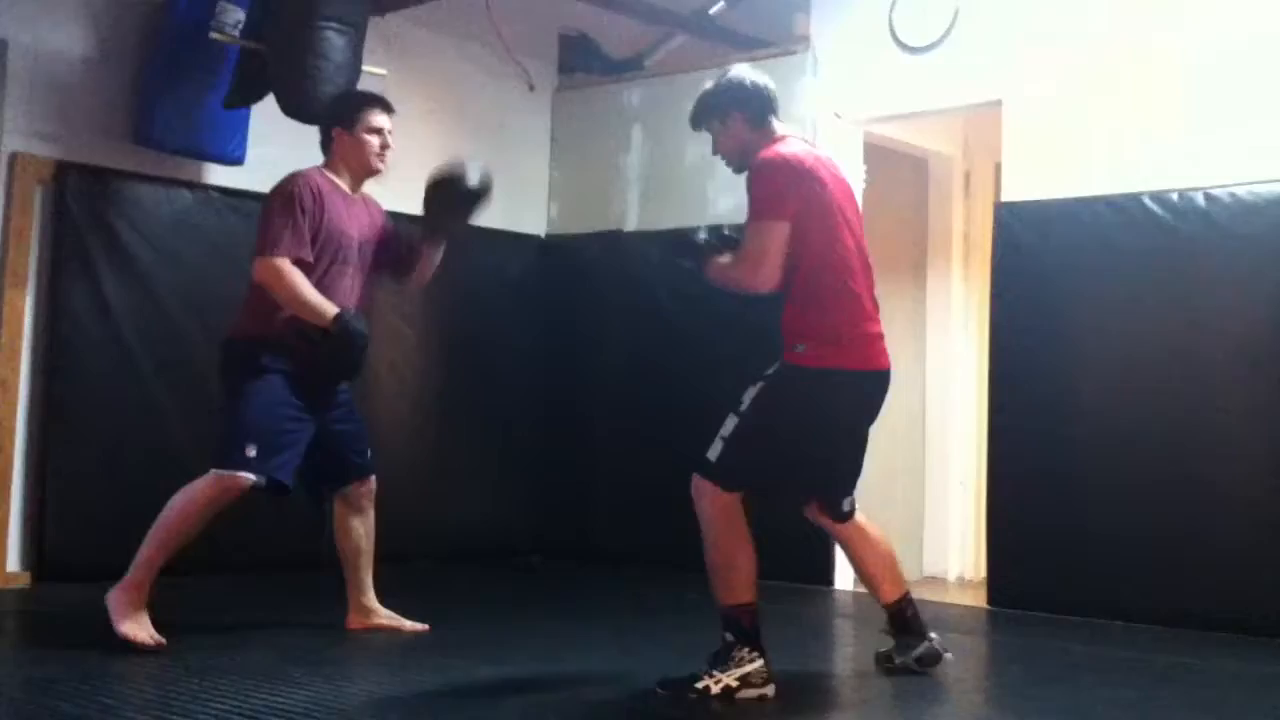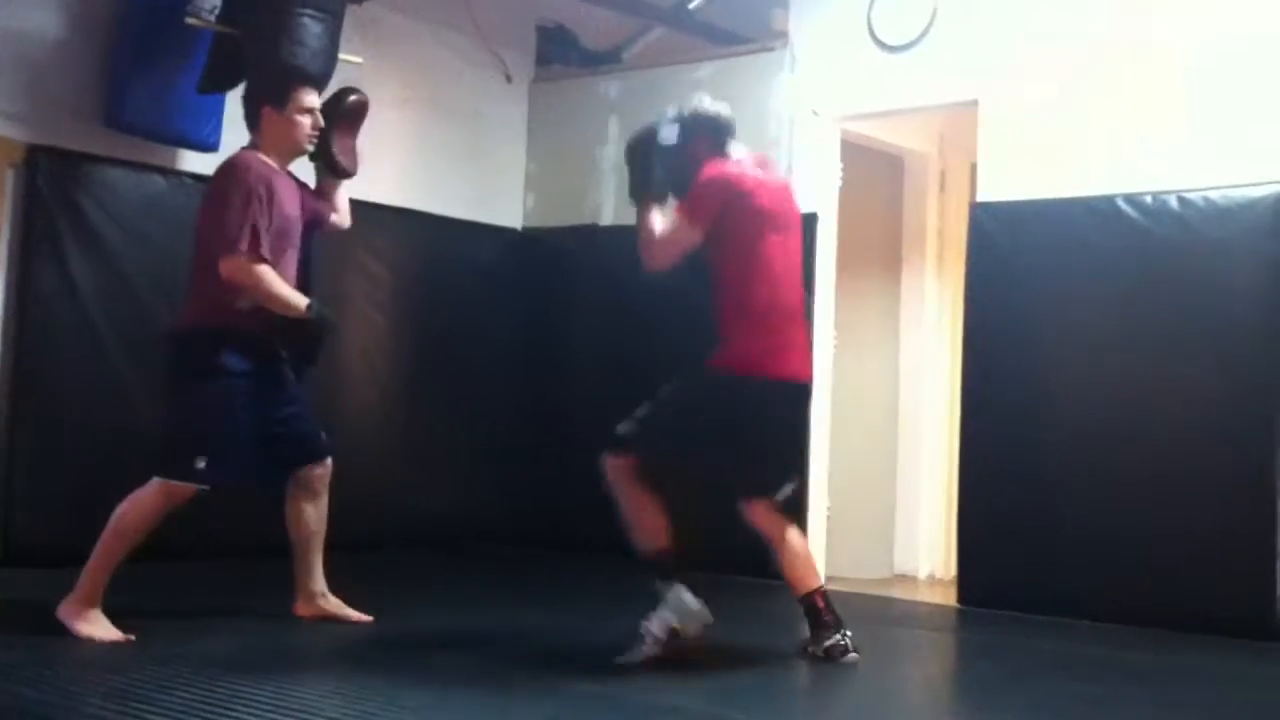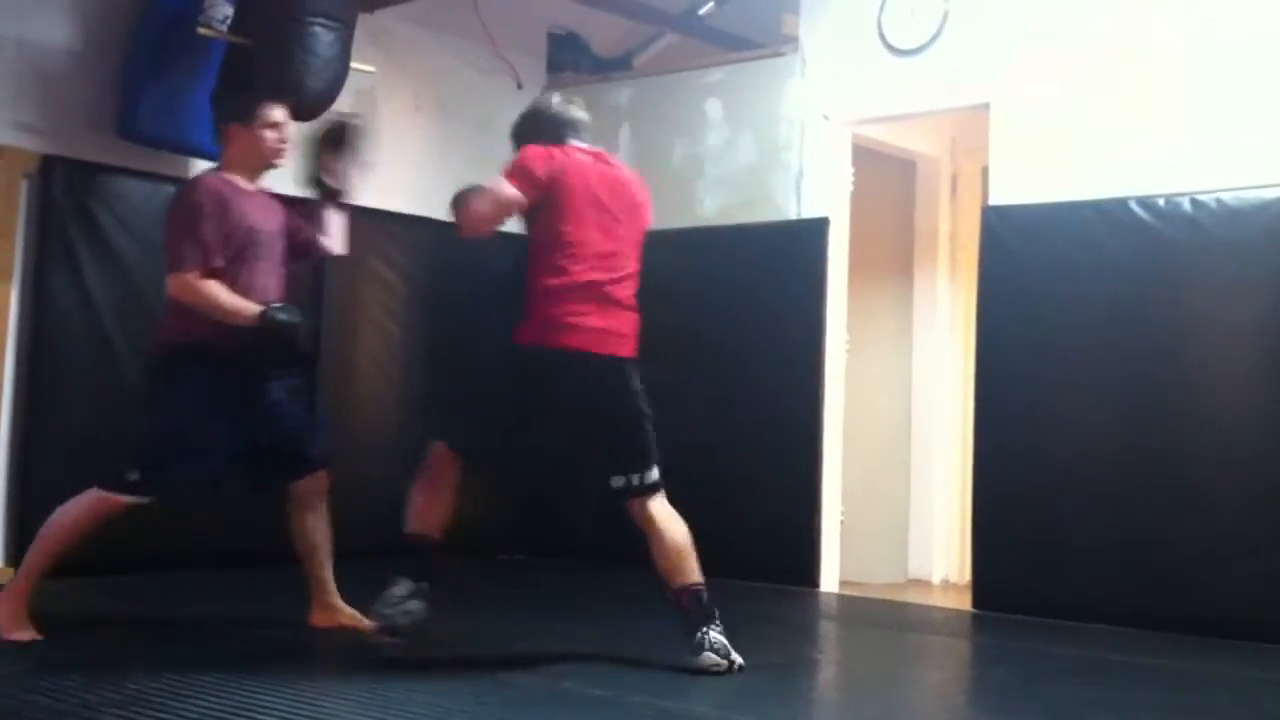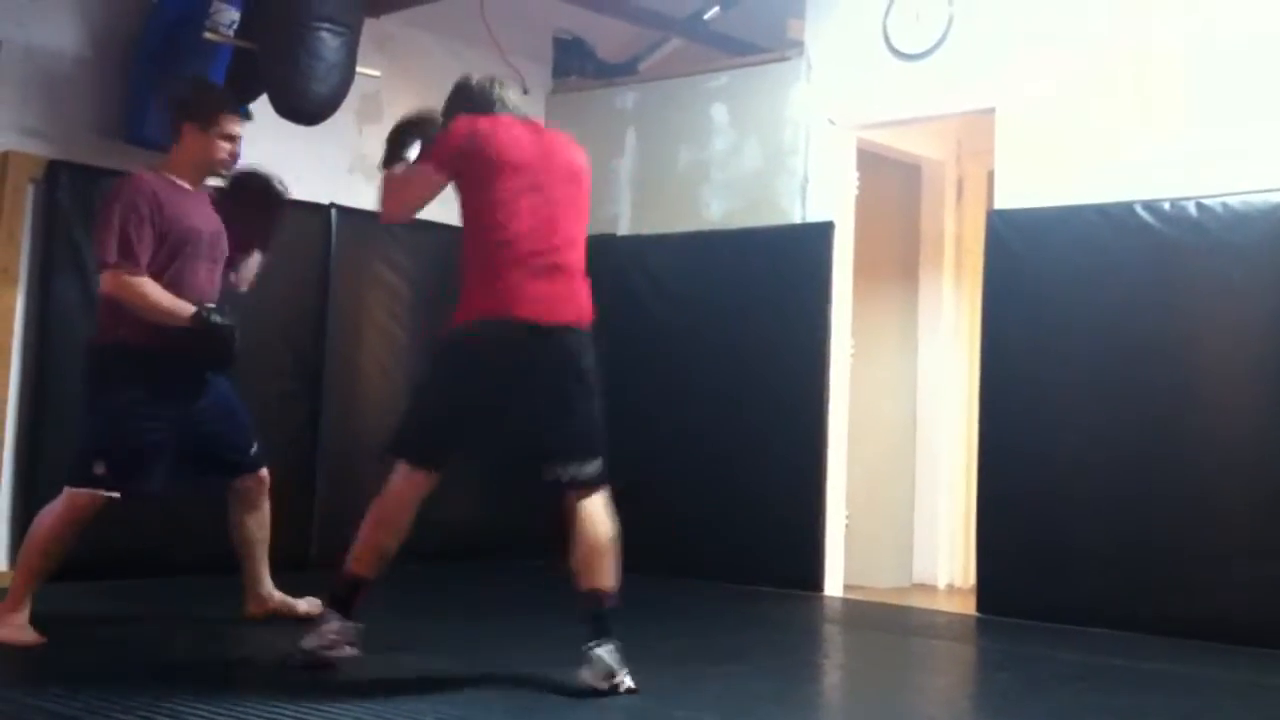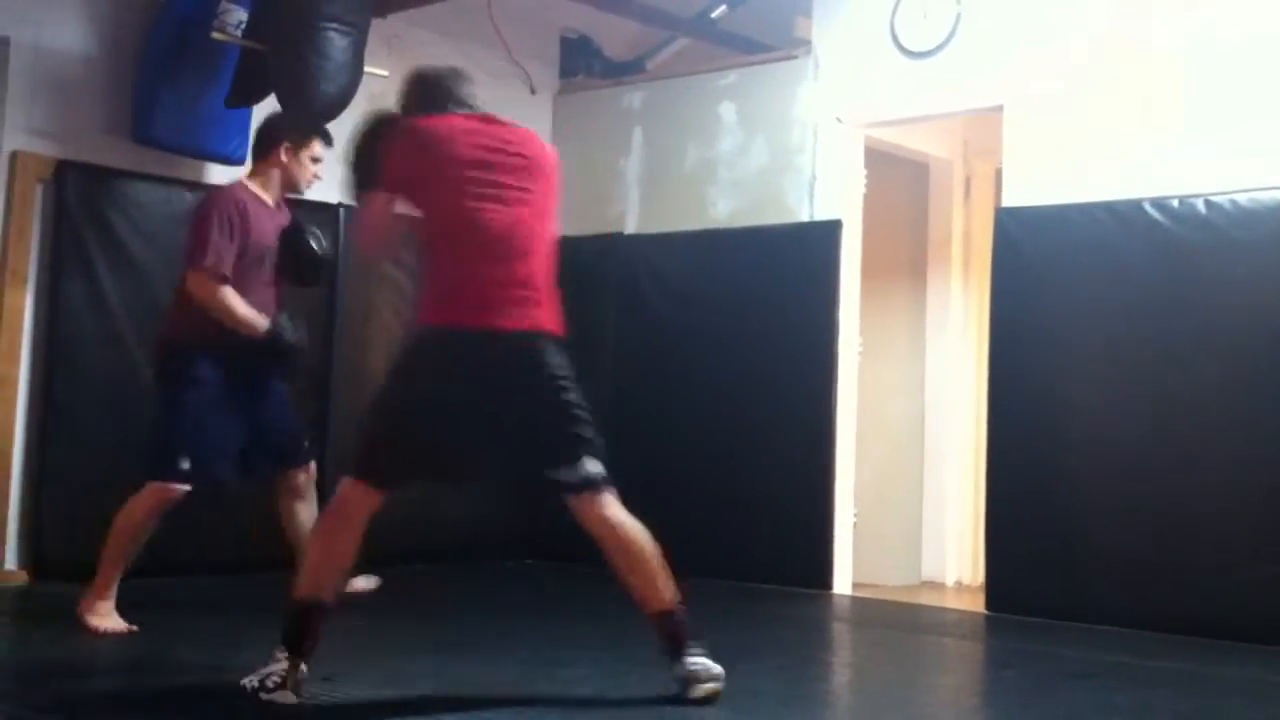
dt=0.5s
person 1, frame 1
left shoulder: (775, 165)
right shoulder: (817, 162)
left elbow: (762, 274)
left wrist: (711, 264)
right wrist: (733, 255)
left hip: (822, 365)
right hip: (862, 363)
left knee: (714, 491)
right knee: (829, 507)
left ankle: (743, 657)
right ankle: (914, 636)
person 1, frame 2
left shoulder: (719, 179)
right shoulder: (773, 183)
left elbow: (657, 255)
left wrist: (650, 196)
right wrist: (674, 195)
left hip: (743, 370)
right hip: (790, 375)
left knee: (622, 463)
right knee: (760, 508)
left ankle: (677, 596)
right ankle: (827, 629)
person 1, frame 3
left shoulder: (538, 163)
right shoulder: (632, 186)
left elbow: (477, 221)
left wrist: (466, 201)
left hip: (548, 350)
right hip: (615, 355)
left knee: (444, 459)
right knee: (649, 501)
left ankle: (409, 589)
right ankle: (705, 632)
person 1, frame 4
left shoulder: (467, 134)
right shoulder: (571, 153)
left elbow: (396, 206)
left wrist: (399, 162)
left hip: (491, 328)
right hip: (566, 333)
left knee: (411, 477)
right knee: (586, 494)
left ankle: (340, 619)
right ankle: (602, 645)
person 1, frame 5
left shoulder: (408, 138)
right shoulder: (535, 147)
left elbow: (369, 236)
left wrist: (380, 190)
left hip: (448, 336)
right hip: (533, 338)
left knee: (357, 494)
right knee: (596, 502)
left ankle: (293, 657)
right ankle: (684, 654)
person 2, frame 1
left shoulder: (368, 214)
right shoulder: (303, 189)
left elbow: (416, 270)
right elbow: (270, 267)
left wrist: (445, 229)
right wrist: (335, 320)
left hip: (323, 371)
right hip: (269, 360)
left knee: (358, 484)
right knee: (233, 476)
left ankle: (364, 606)
right ankle: (130, 592)
person 2, frame 2
left shoulder: (286, 183)
right shoulder: (247, 173)
left elbow: (337, 217)
right elbow: (238, 267)
right wrist: (306, 309)
left hip: (263, 354)
right hip: (219, 351)
left knee: (314, 466)
right knee: (178, 482)
left ankle: (312, 593)
right ankle: (83, 601)
person 2, frame 3
left shoulder: (271, 206)
right shoulder: (204, 195)
left elbow: (329, 245)
right elbow: (186, 285)
left wrist: (330, 191)
right wrist: (265, 318)
left hip: (258, 372)
right hip: (196, 371)
left knee: (311, 478)
right knee: (122, 493)
left ankle: (326, 604)
person 2, frame 4
left shoulder: (212, 203)
right shoulder: (140, 191)
left elbow: (237, 278)
right elbow: (116, 280)
right wrist: (196, 318)
left hip: (196, 370)
right hip: (135, 369)
left knee: (252, 477)
right knee: (89, 492)
left ankle: (261, 593)
person 2, frame 5
left shoulder: (280, 212)
right shoulder: (228, 203)
right elbow: (201, 283)
right wrist: (269, 330)
left hip: (251, 364)
right hip: (203, 363)
left knee: (299, 469)
right knee: (175, 483)
right ankle: (100, 595)
